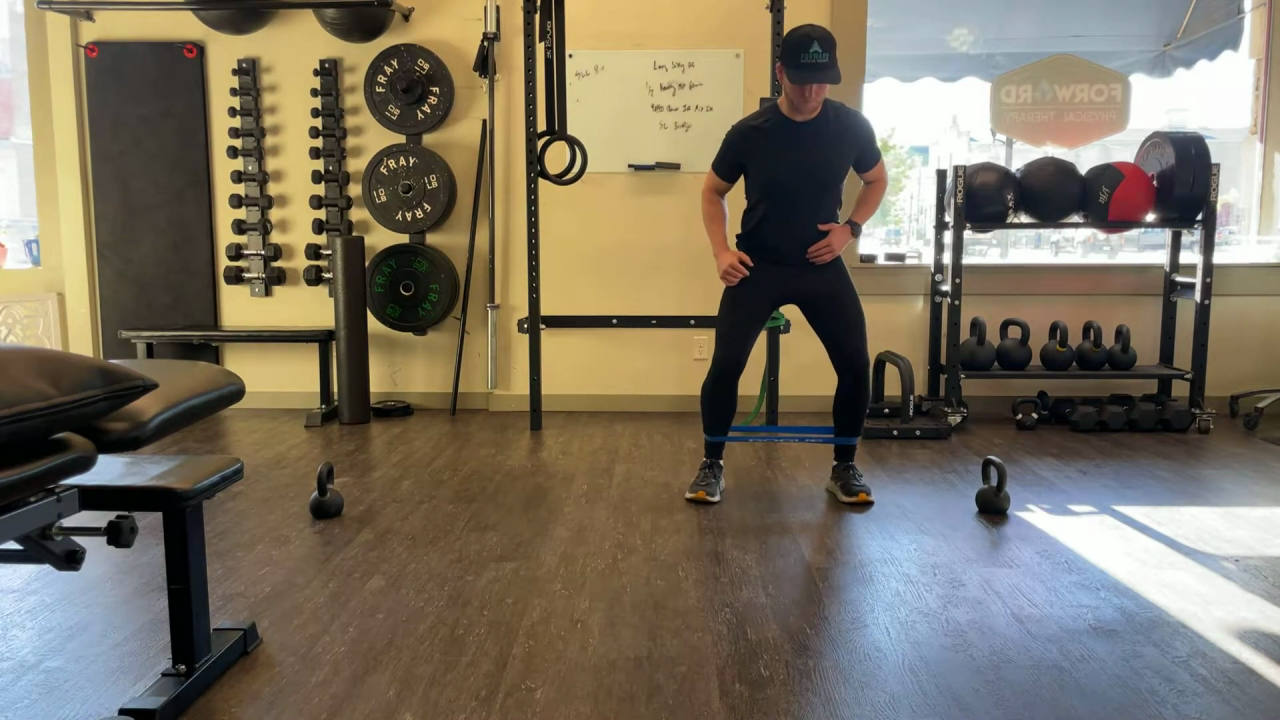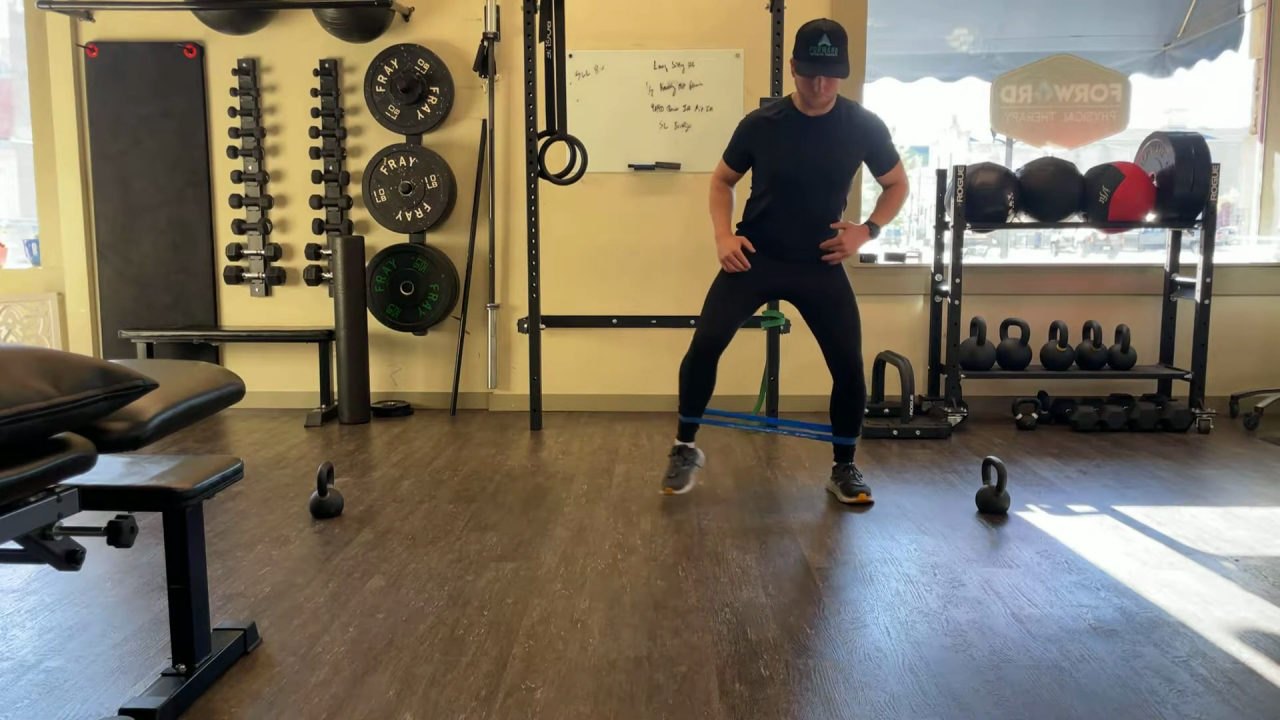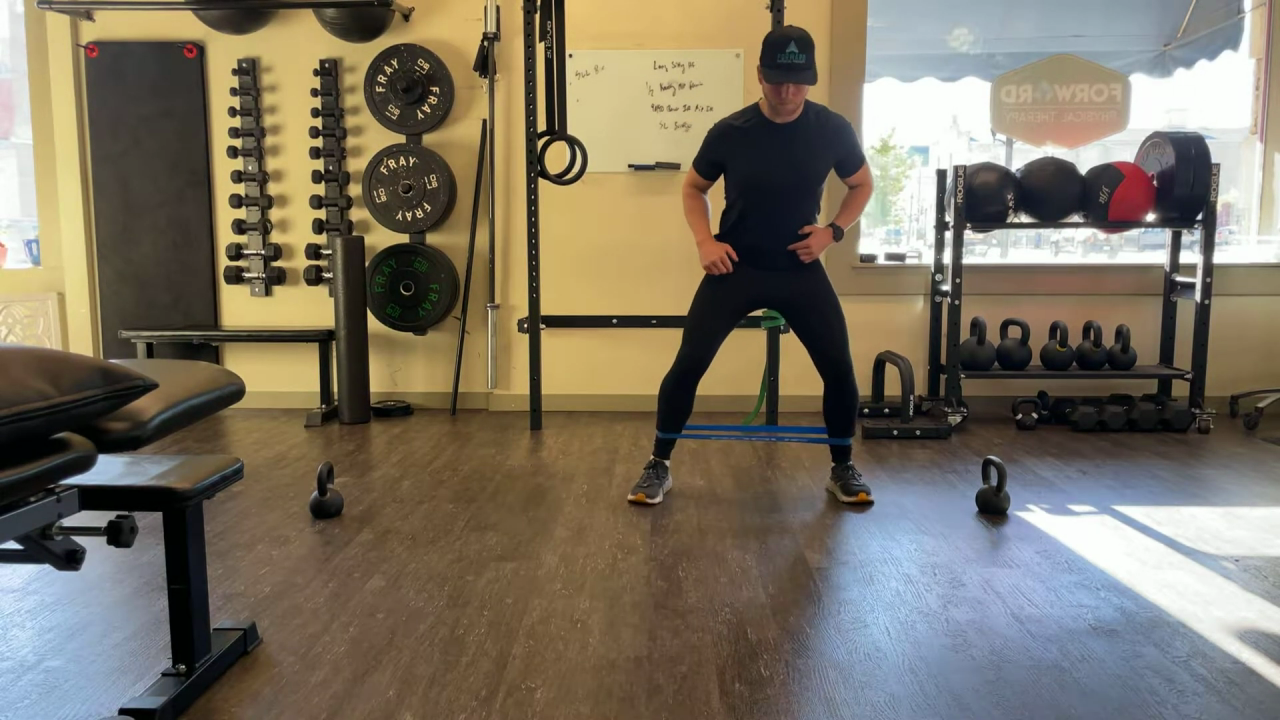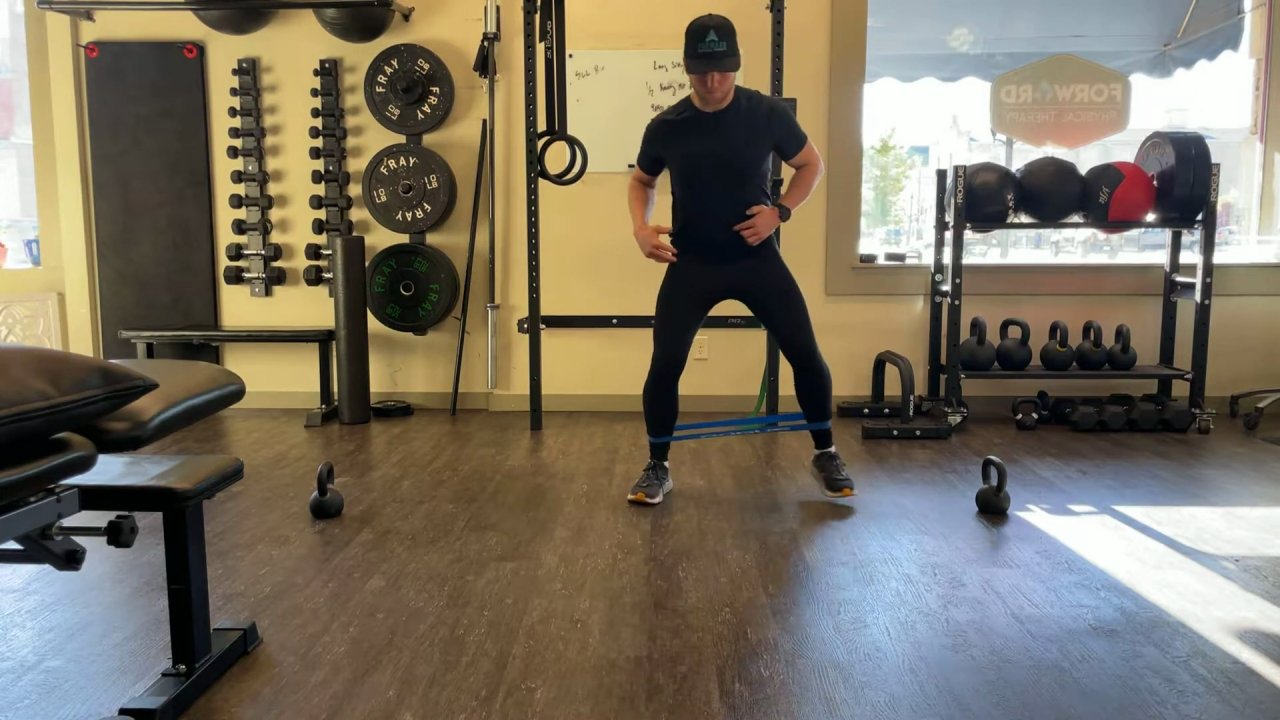
dt=0.4s
person 1, frame 1
left shoulder: (851, 126)
right shoulder: (749, 133)
left elbow: (877, 180)
right elbow: (712, 192)
left wrist: (850, 228)
right wrist: (721, 249)
left hip: (822, 264)
right hip: (758, 266)
left knee: (855, 365)
right knee: (726, 365)
left ankle: (844, 467)
right ankle: (712, 465)
person 1, frame 2
left shoulder: (865, 127)
right shoulder: (760, 124)
left elbow: (896, 186)
right elbow: (722, 180)
left wrist: (867, 229)
right wrist: (724, 234)
left hip: (821, 263)
right hip: (756, 258)
left knee: (848, 367)
right knee: (705, 346)
left ankle: (844, 470)
right ankle: (684, 448)
person 1, frame 3
left shoulder: (832, 129)
right shoulder: (729, 133)
left elbow: (863, 185)
right elbow: (693, 188)
left wrist: (834, 231)
right wrist: (705, 240)
left hip: (801, 270)
right hip: (735, 268)
left knee: (839, 367)
right knee: (689, 364)
left ankle: (842, 469)
right ankle: (659, 465)
person 1, frame 4
left shoulder: (767, 113)
right shoulder: (665, 127)
left elbow: (811, 165)
right elbow: (641, 182)
left wrist: (780, 210)
right wrist: (640, 225)
left hip: (756, 258)
right hip: (692, 263)
left knee: (805, 353)
right knee: (665, 366)
left ankle: (826, 454)
right ankle: (658, 466)
